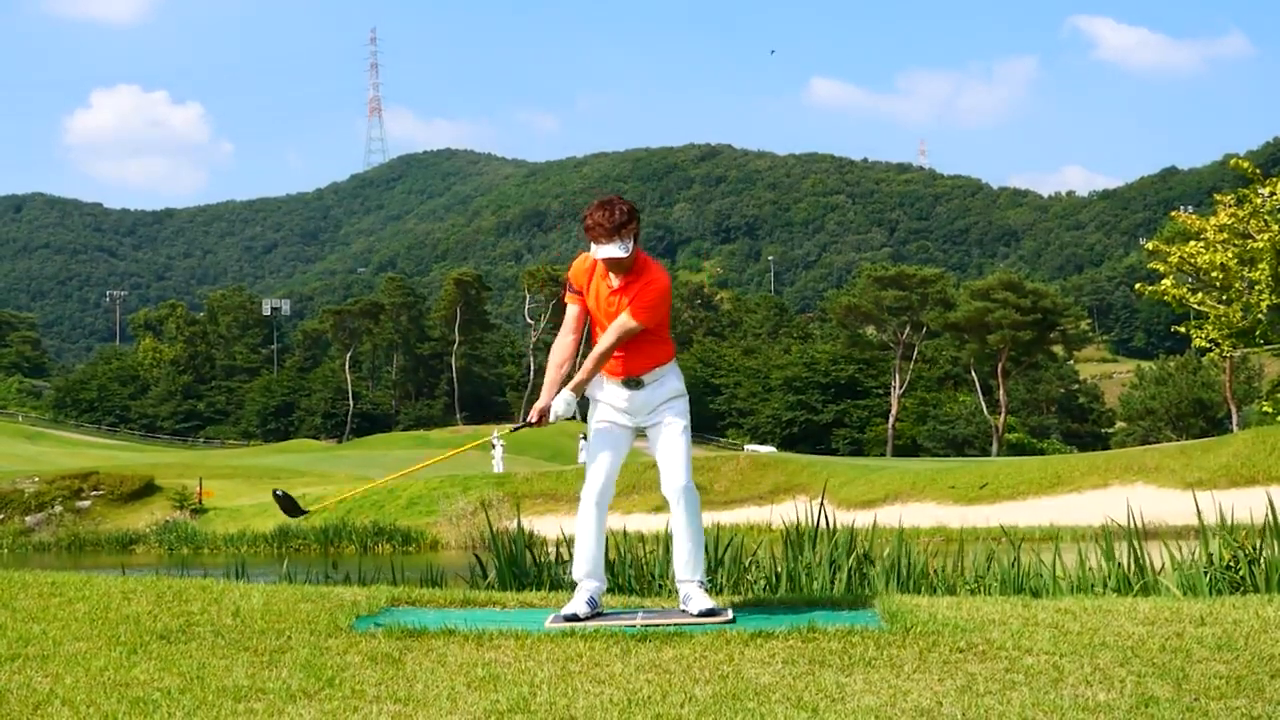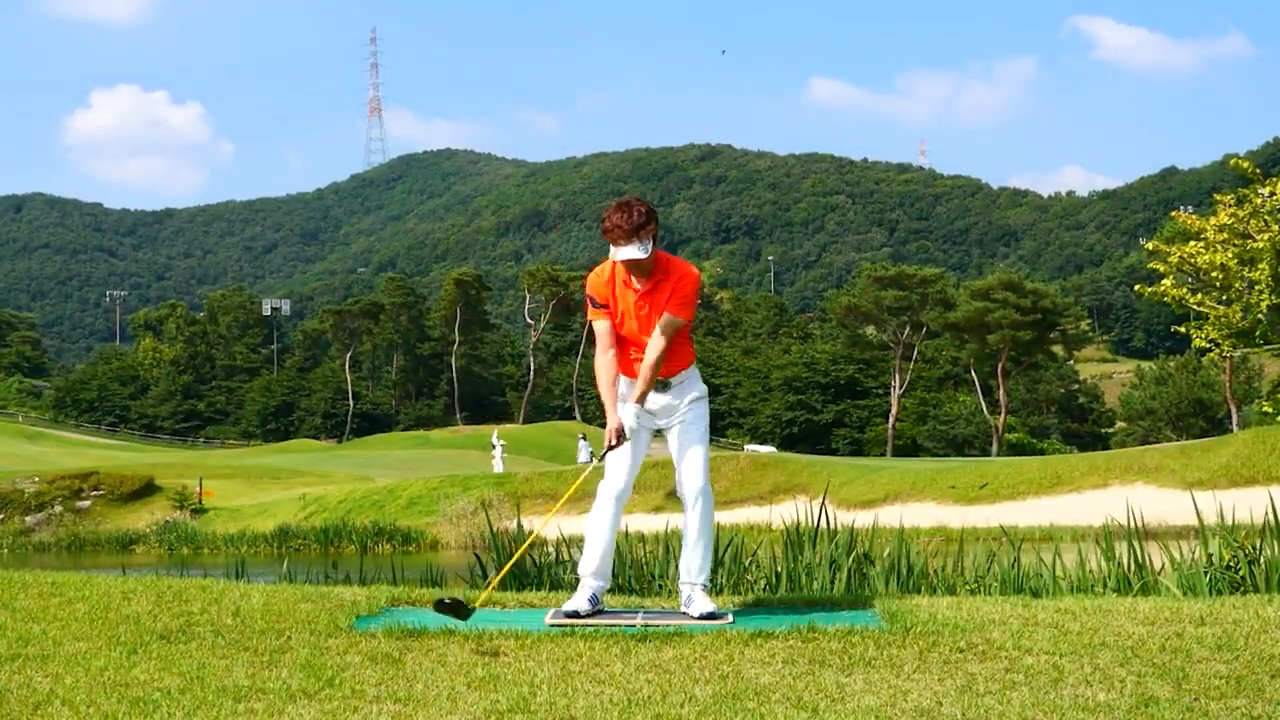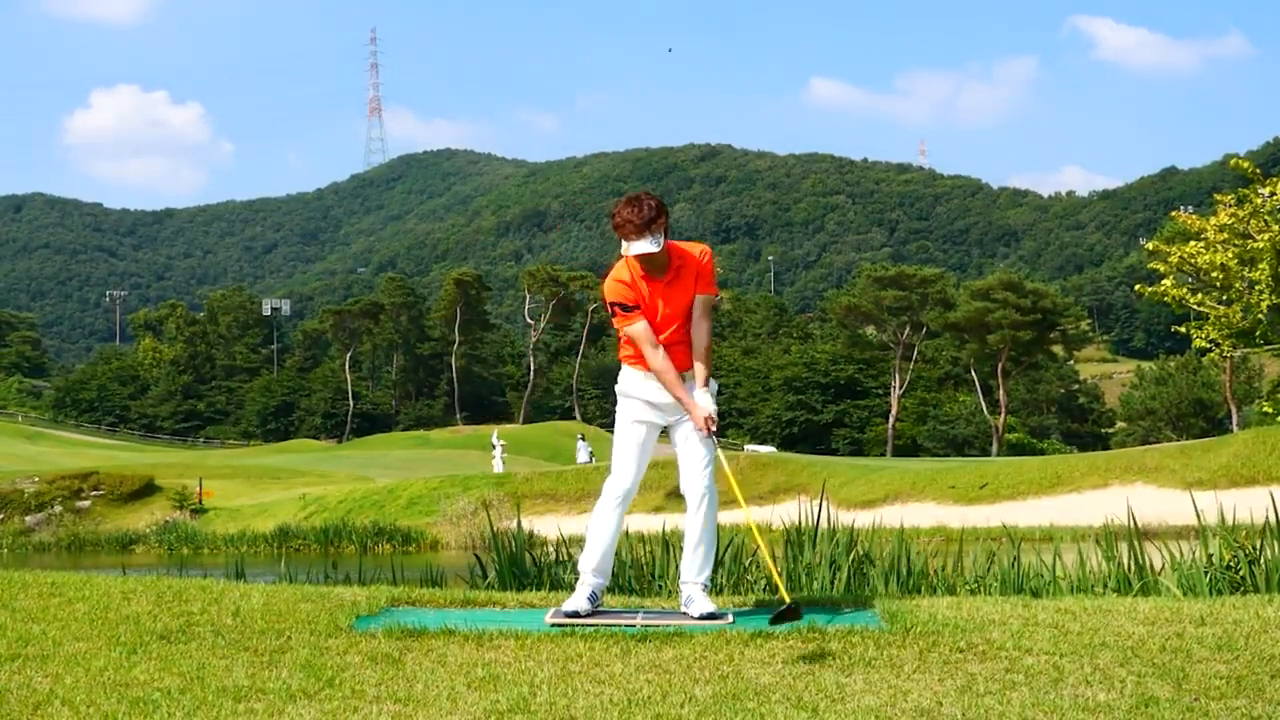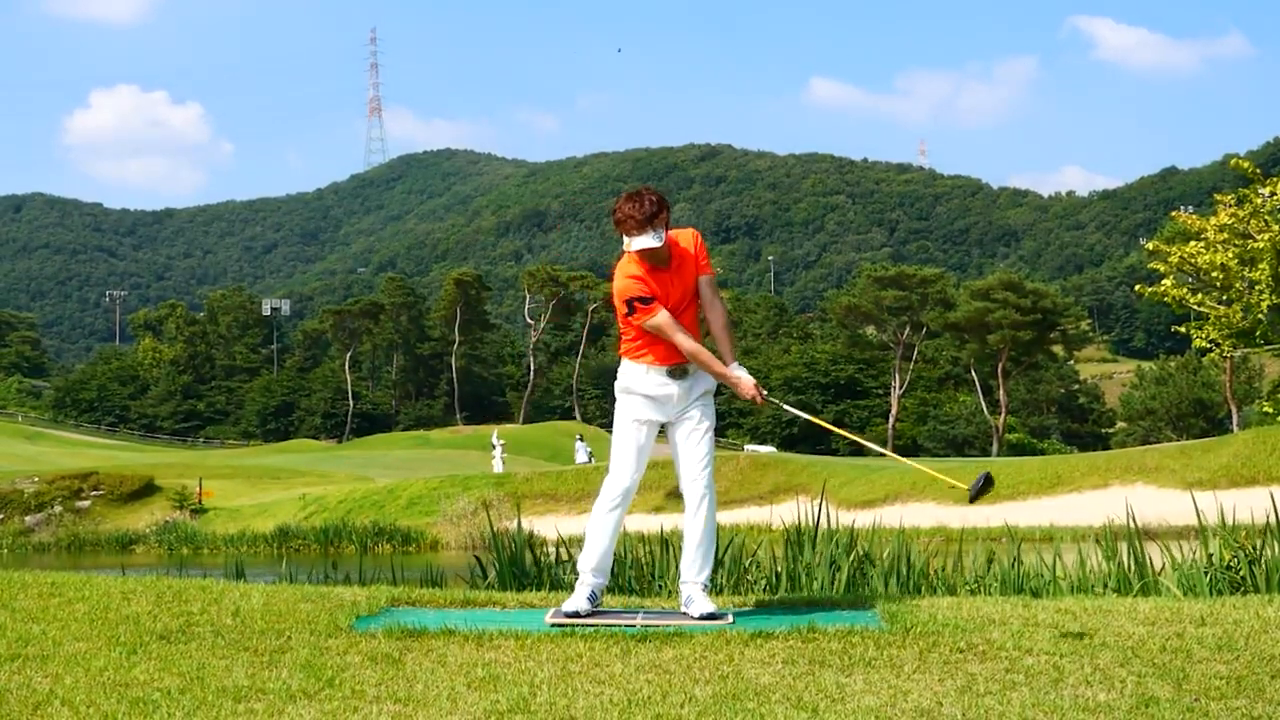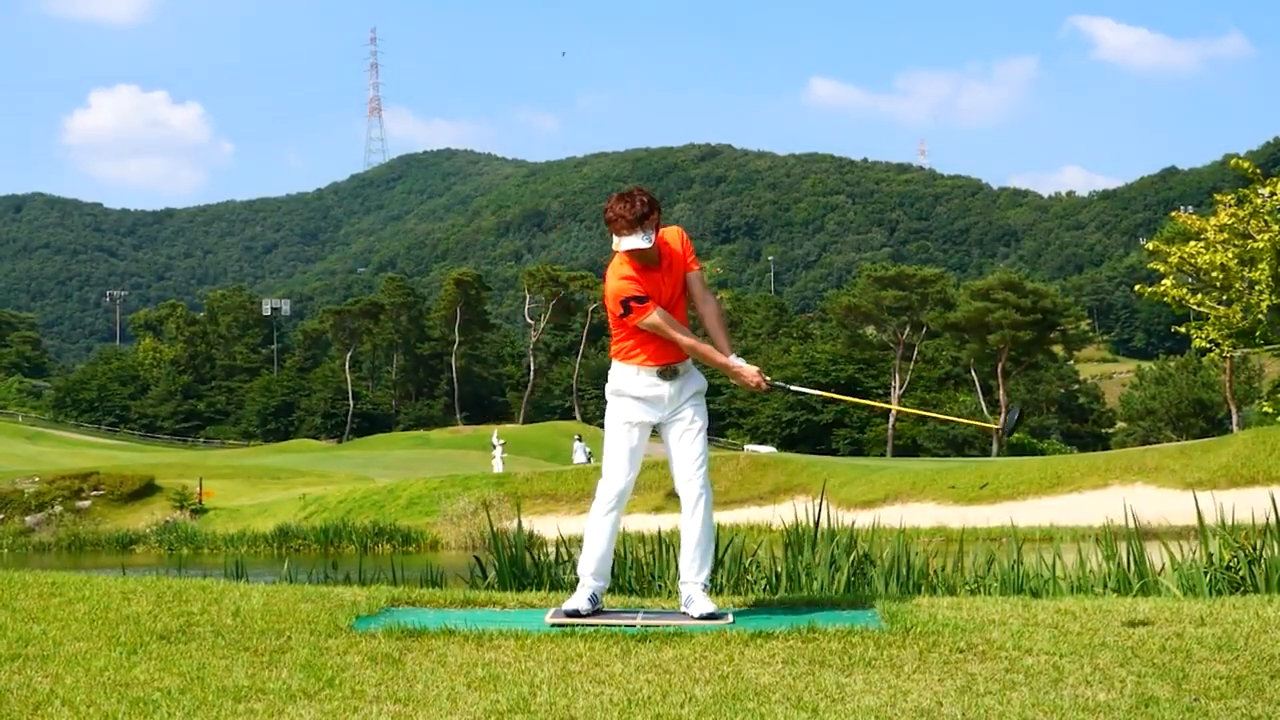
dt=0.2s
person 1, frame 1
left shoulder: (655, 282)
right shoulder: (583, 269)
left elbow: (610, 342)
right elbow: (569, 336)
left wrist: (571, 393)
right wrist: (546, 394)
left hip: (660, 388)
right hip: (610, 391)
left knee: (678, 485)
right knee: (595, 489)
left ankle: (691, 586)
right ankle: (588, 588)
person 1, frame 2
left shoulder: (685, 276)
right shoulder: (600, 280)
left elbow: (659, 345)
right elbow: (608, 351)
left wrist: (637, 404)
right wrist: (612, 412)
left hip: (682, 388)
right hip: (628, 390)
left knee: (696, 488)
right knee: (613, 488)
left ankle: (693, 588)
right ankle: (592, 586)
person 1, frame 3
left shoulder: (699, 257)
right shoulder: (619, 282)
left elbow: (701, 327)
right elbow: (652, 350)
left wrist: (703, 390)
right wrist: (688, 407)
left hip: (693, 382)
right hip: (641, 387)
left knee: (701, 488)
right knee: (620, 486)
left ankle: (694, 588)
right ankle: (590, 584)
person 1, frame 4
left shoulder: (691, 243)
right shoulder: (627, 280)
left elbow: (712, 305)
right elbow: (679, 339)
left wrist: (735, 367)
right wrist: (732, 379)
left hip: (694, 380)
right hip: (642, 383)
left knee: (700, 488)
right knee: (620, 484)
left ankle: (694, 589)
right ankle: (589, 583)
person 1, frame 5
left shoulder: (678, 240)
right shoulder: (621, 282)
left elbow: (705, 301)
right elbow: (677, 335)
left wrist: (732, 358)
right wrist: (733, 370)
left hip: (683, 380)
right hip: (634, 384)
left knee: (696, 487)
right knee: (615, 486)
left ankle: (694, 589)
right ankle: (590, 586)
